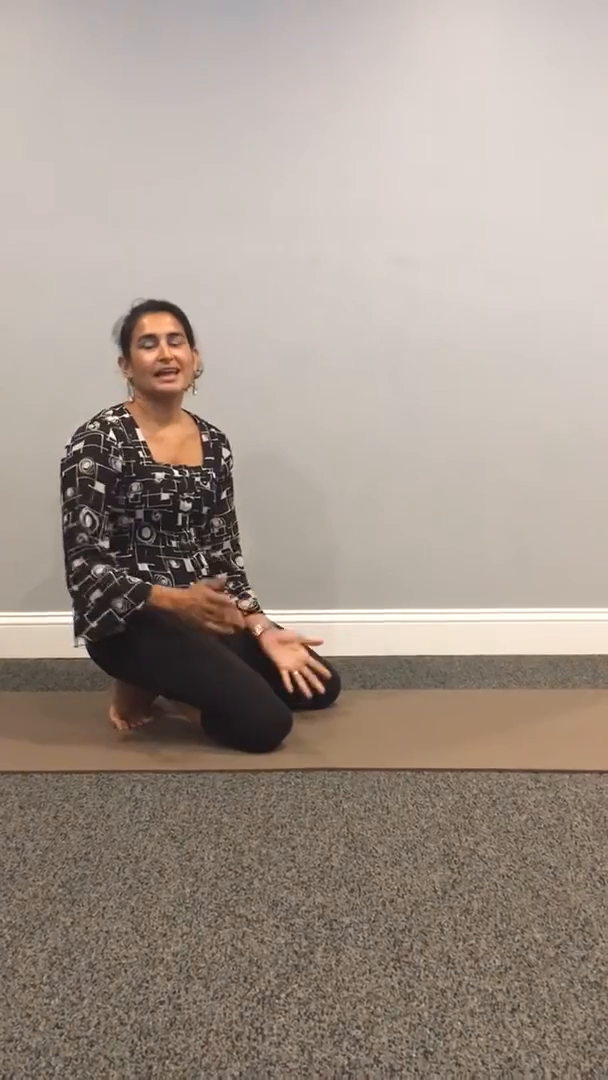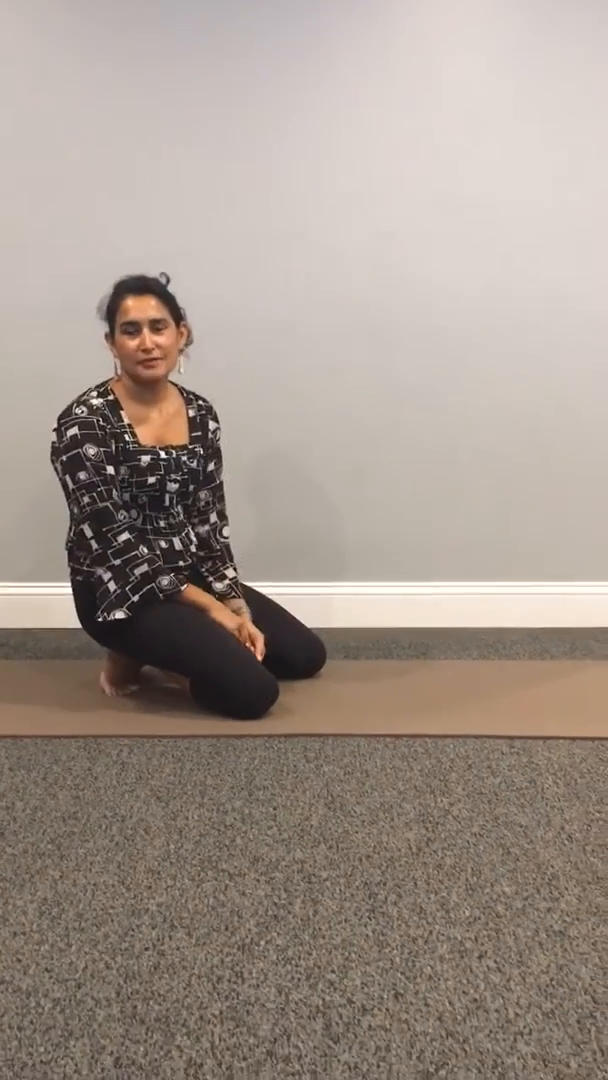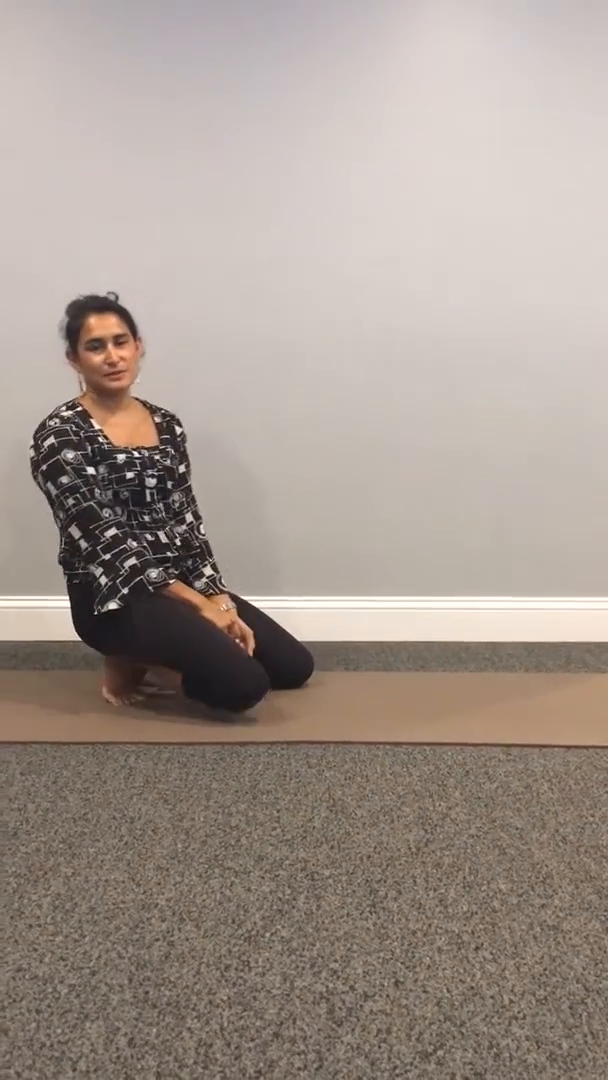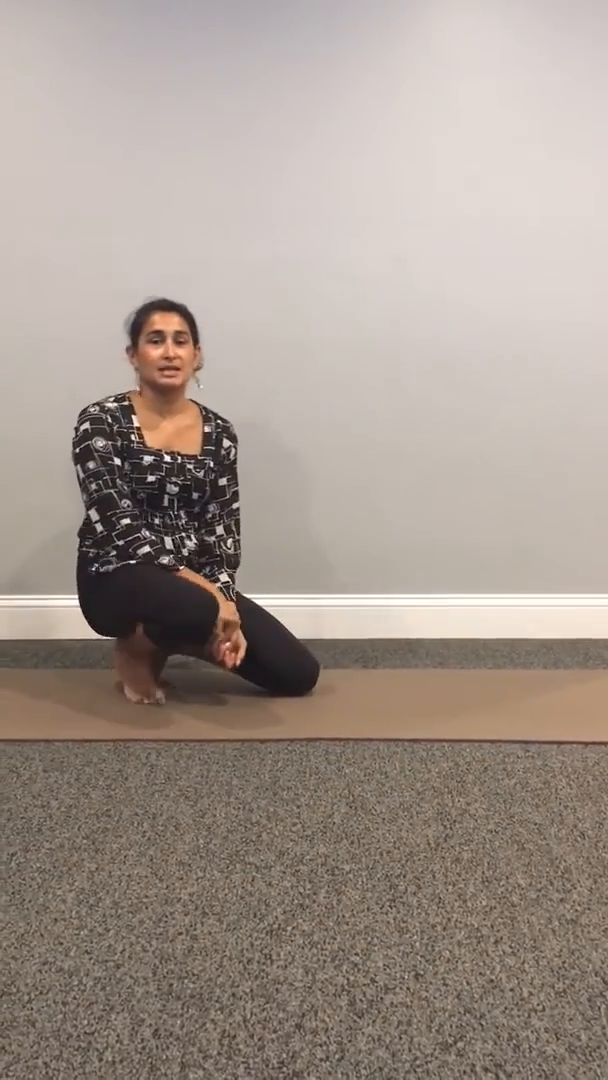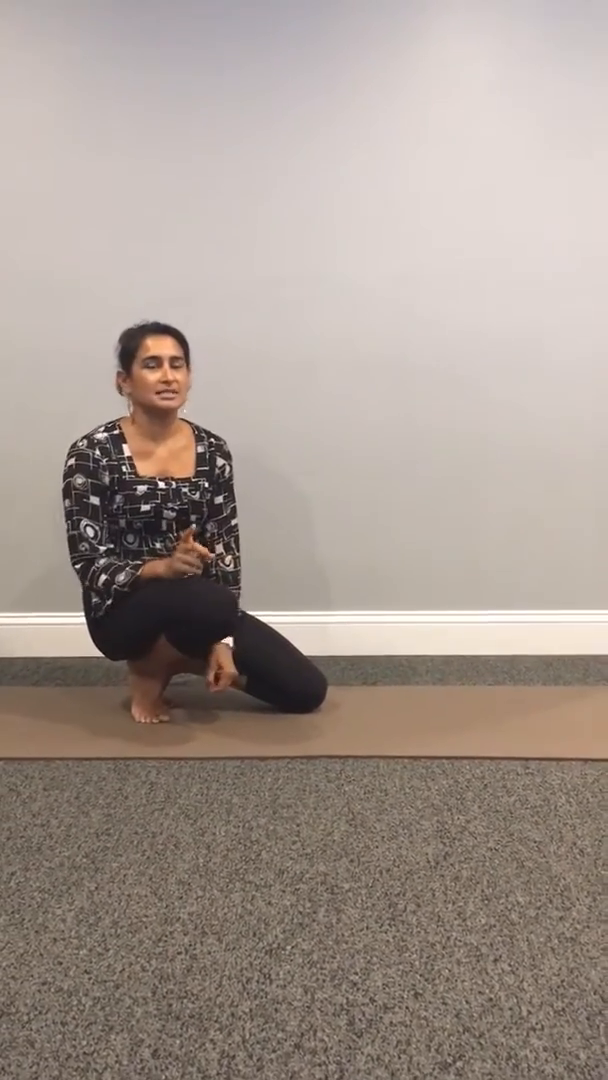
dt=1s
person 1, frame 1
left shoulder: (214, 443)
right shoulder: (98, 442)
left elbow: (223, 549)
right elbow: (84, 563)
left wrist: (261, 629)
right wrist: (172, 600)
left hip: (198, 607)
right hip: (132, 621)
left knee: (319, 687)
right knee: (266, 722)
left ankle: (170, 680)
right ankle: (143, 685)
person 1, frame 2
left shoulder: (201, 414)
right shoulder: (84, 423)
left elbow: (211, 519)
right elbow: (113, 542)
left wrist: (236, 606)
right wrist: (210, 608)
left hip: (188, 576)
right hip: (120, 592)
left knee: (306, 656)
right knee: (254, 691)
left ankle: (164, 650)
right ankle: (133, 656)
person 1, frame 3
left shoulder: (166, 424)
right shoulder: (59, 435)
left elbow: (187, 523)
right elbow: (104, 541)
left wrist: (221, 601)
right wrist: (199, 606)
left hip: (179, 582)
right hip: (113, 598)
left knee: (295, 666)
right knee: (244, 684)
left ankle: (149, 652)
right ankle: (130, 659)
person 1, frame 4
left shoulder: (218, 432)
right shoulder: (100, 423)
left elbow: (223, 529)
right elbow: (119, 528)
left wrist: (225, 603)
right wrist: (207, 594)
left hip: (194, 581)
right hip: (117, 580)
left knee: (298, 674)
right knee: (193, 609)
left ankle: (169, 639)
right ankle: (136, 647)
person 1, frame 5
left shoulder: (212, 451)
right shoulder: (92, 454)
left elbow: (225, 548)
right elbow: (90, 564)
left wrist: (221, 638)
right wrist: (163, 567)
left hip: (198, 605)
right hip: (125, 609)
left knee: (307, 691)
right knee: (212, 604)
left ankle: (180, 656)
right ankle: (148, 668)
